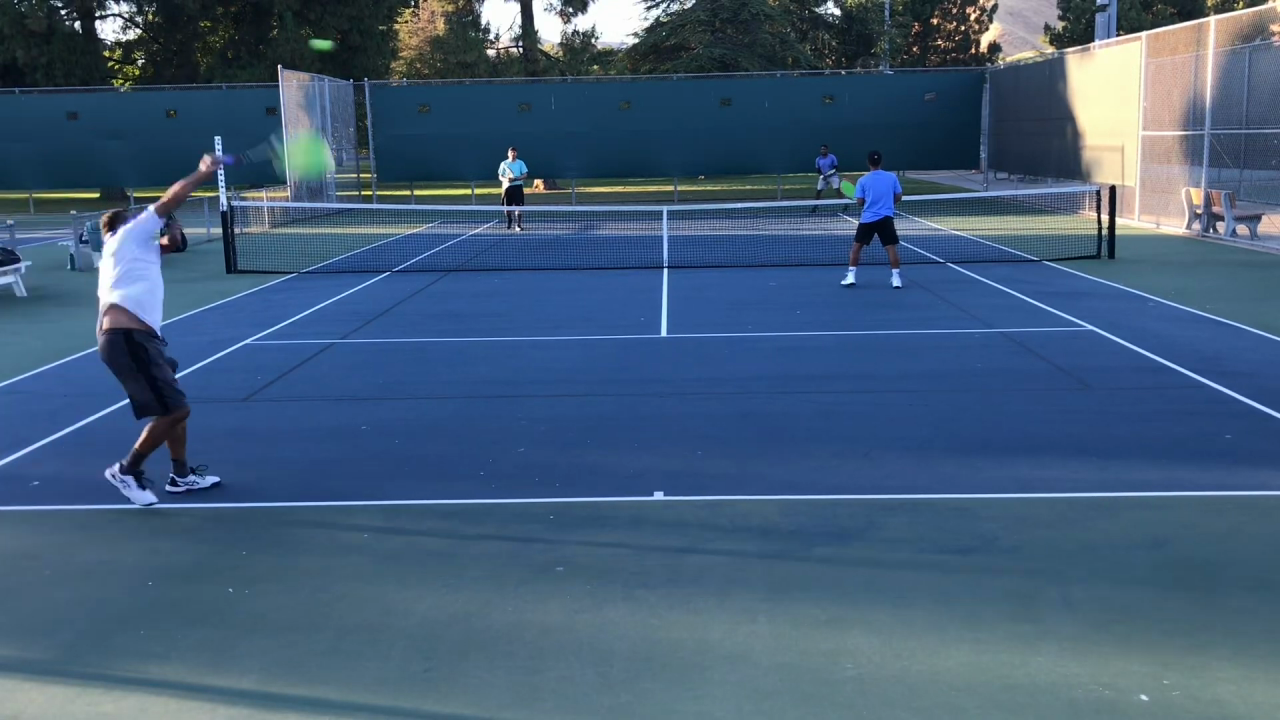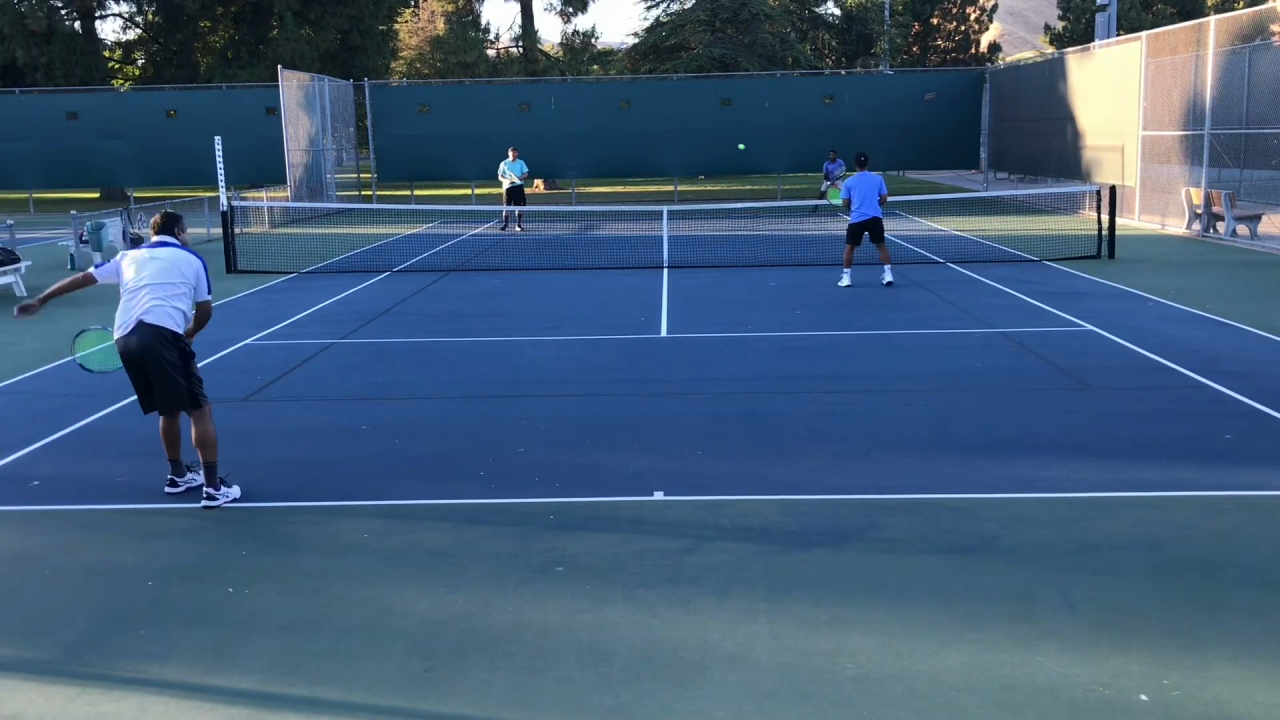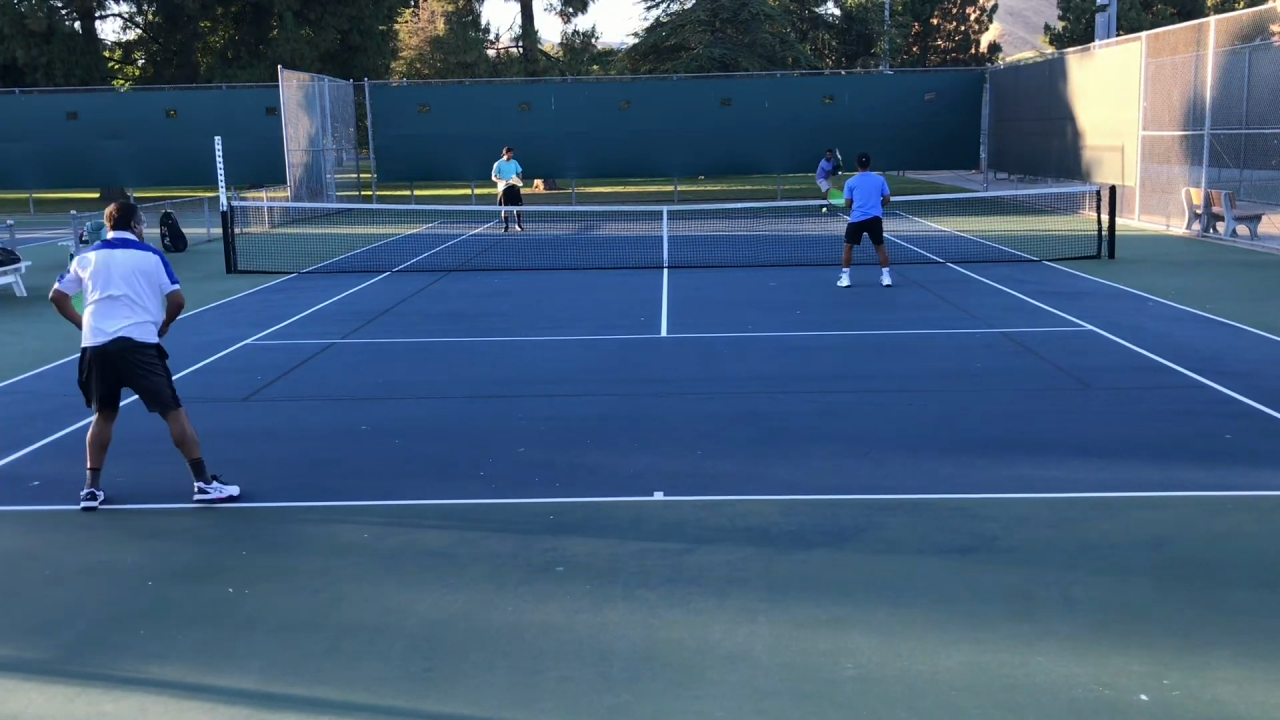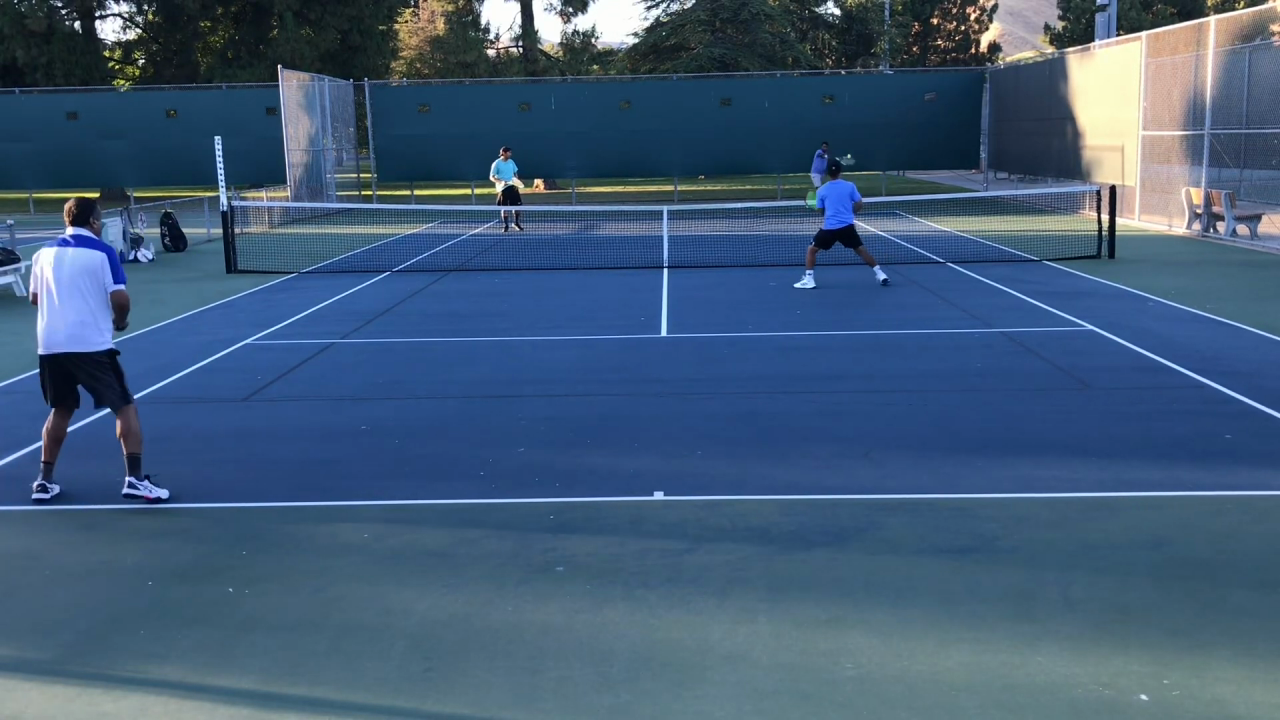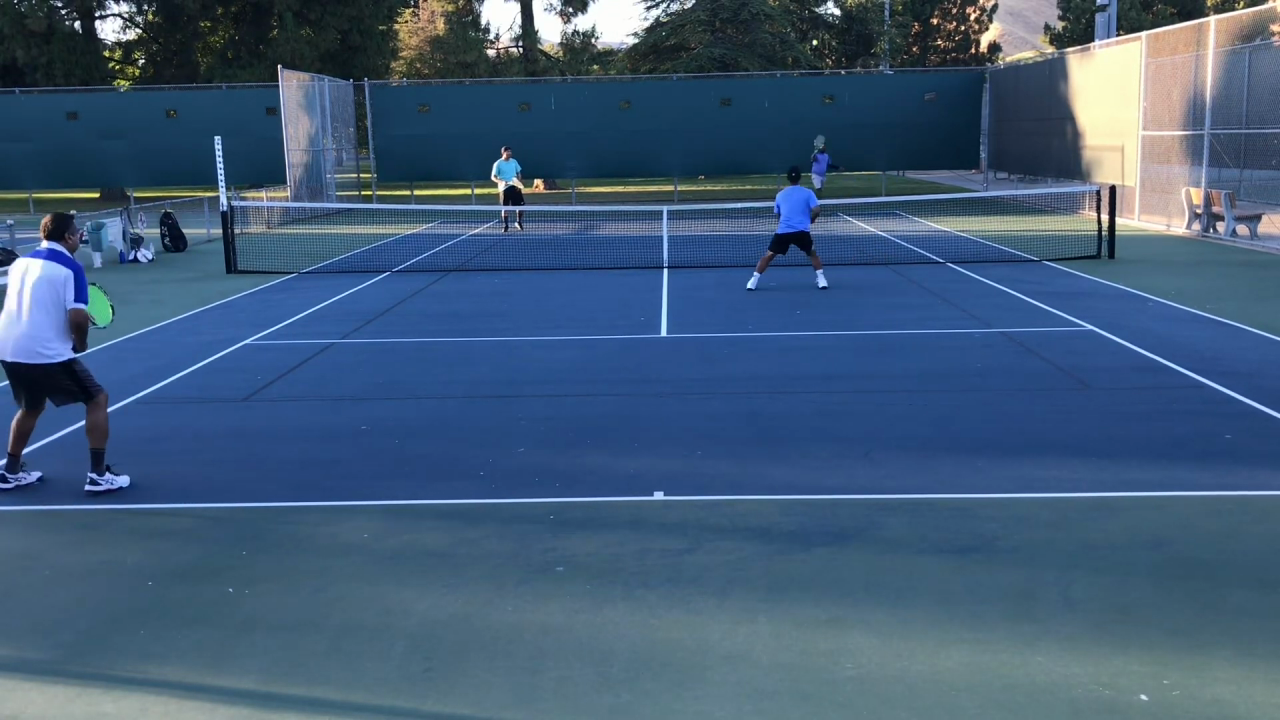
dt=0.4s
person 1, frame 1
left shoulder: (130, 254)
right shoulder: (128, 233)
left elbow: (171, 246)
right elbow: (168, 201)
left wrist: (170, 241)
right wrist: (202, 173)
left hip: (134, 338)
right hip: (127, 338)
left knee: (174, 410)
right knee: (174, 411)
left ankle: (182, 475)
right ankle: (127, 469)
person 1, frame 2
left shoulder: (127, 257)
right shoulder: (192, 260)
left elbow: (82, 278)
right elbow: (205, 311)
left wrist: (40, 300)
right wrist: (189, 334)
left hip: (126, 339)
right hip: (162, 336)
left knee: (169, 407)
right knee: (200, 410)
left ankle: (178, 475)
right ankle: (214, 487)
person 1, frame 3
left shoulder: (86, 258)
right shoulder: (152, 256)
left elbow: (56, 296)
right elbow: (176, 301)
left wrist: (81, 322)
right wrist: (161, 326)
left hip: (95, 346)
right hip: (138, 344)
left knee: (104, 414)
right knee: (173, 412)
left ankle: (92, 488)
right ankle: (204, 483)
person 1, frame 4
left shoulder: (43, 254)
right shoulder: (103, 253)
left elbow: (35, 298)
right elbow: (120, 302)
right wrist: (119, 320)
left hip: (50, 347)
right hip: (92, 346)
left knee: (61, 410)
right knee: (125, 408)
left ankle: (44, 481)
right ankle: (136, 479)
person 1, frame 5
right shoulder: (70, 268)
right elbow: (77, 319)
right wrist: (80, 341)
right hip: (48, 354)
left knee: (30, 407)
right knee: (97, 400)
right ankle: (98, 473)
